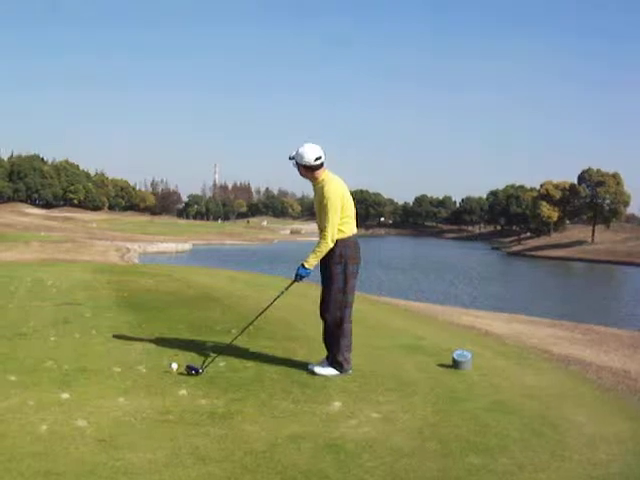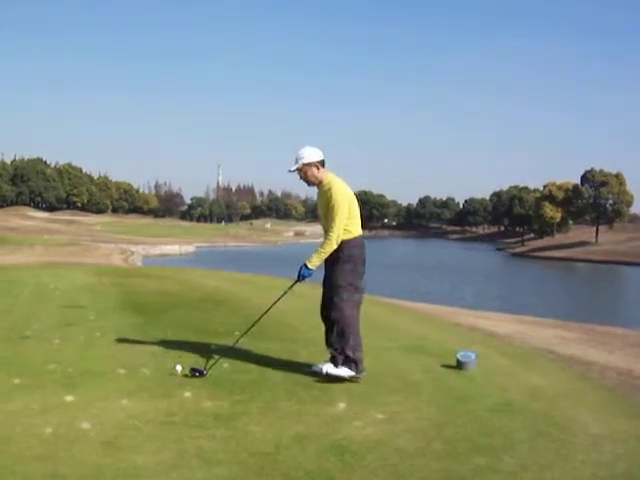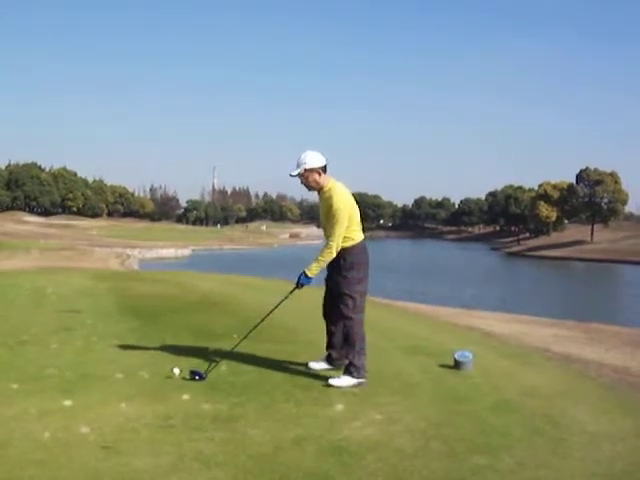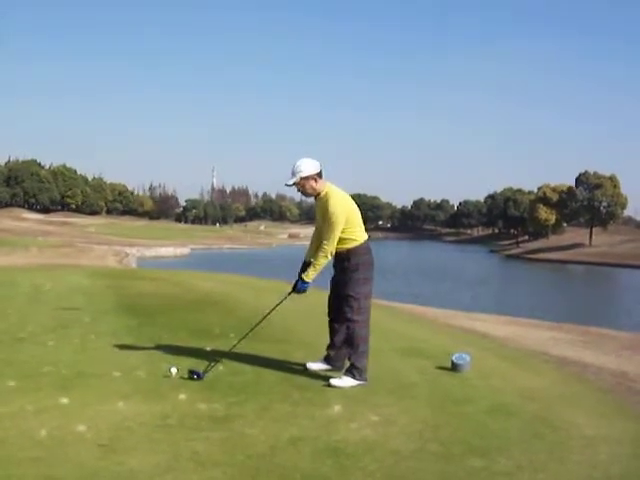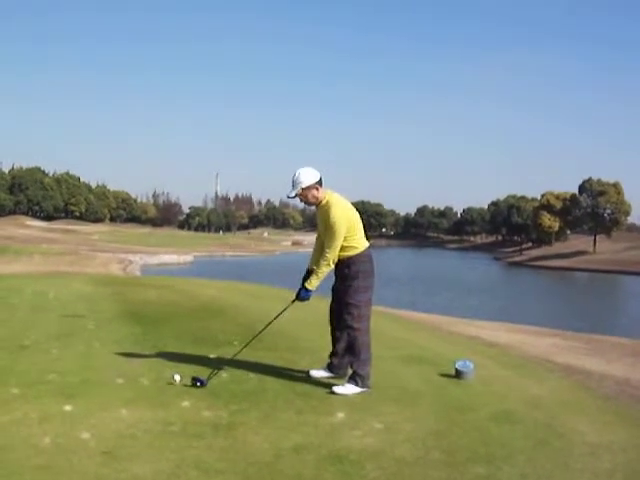
dt=1s
person 1, frame 1
left shoulder: (330, 189)
right shoulder: (323, 184)
left elbow: (329, 236)
left wrist: (307, 264)
right wrist: (312, 261)
left hip: (342, 250)
right hip: (334, 249)
left knee: (337, 309)
right knee: (328, 308)
left ankle: (341, 363)
right ankle: (333, 358)
person 1, frame 2
left shoulder: (337, 190)
right shoulder: (323, 189)
left elbow: (334, 236)
left wrist: (311, 263)
right wrist: (316, 261)
left hip: (349, 251)
right hip: (337, 251)
left knee: (343, 307)
right knee: (329, 309)
left ankle: (353, 363)
right ankle: (338, 359)
person 1, frame 3
left shoulder: (337, 198)
right shoulder: (325, 193)
left elbow: (333, 244)
left wrist: (310, 272)
right wrist: (320, 267)
left hip: (351, 257)
right hip: (339, 257)
left knee: (349, 313)
right knee: (332, 312)
left ankle: (356, 370)
right ankle: (335, 358)
person 1, frame 4
left shoulder: (335, 202)
right shoulder: (321, 198)
left elbow: (327, 248)
right elbow: (319, 234)
left wrist: (307, 277)
right wrist: (306, 262)
left hip: (357, 258)
right hip: (344, 257)
left knee: (354, 314)
right knee: (336, 311)
left ankle: (357, 372)
right ankle: (335, 358)
person 1, frame 5
left shoulder: (336, 211)
right shoulder: (322, 205)
left elbow: (330, 256)
right elbow: (321, 241)
left wrist: (310, 285)
right wrist: (310, 271)
left hip: (357, 265)
right hip: (344, 264)
left knee: (354, 321)
right knee: (338, 317)
left ankle: (360, 379)
right ankle: (338, 366)
